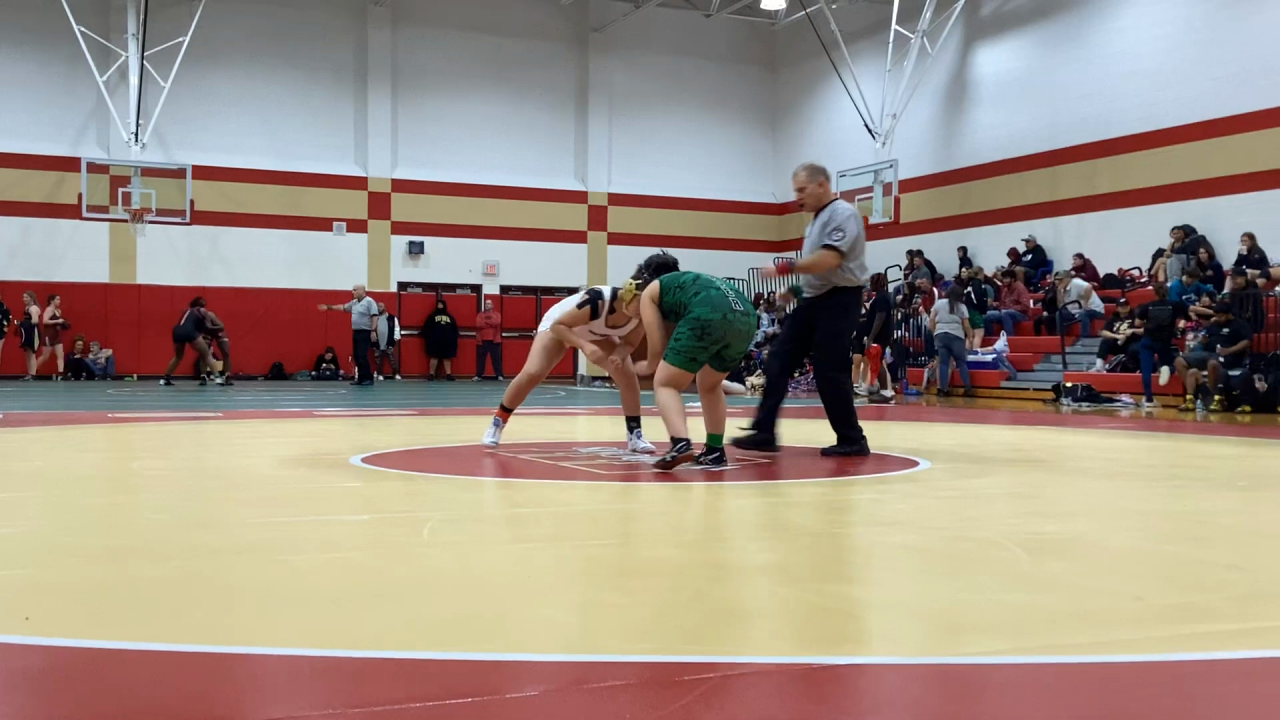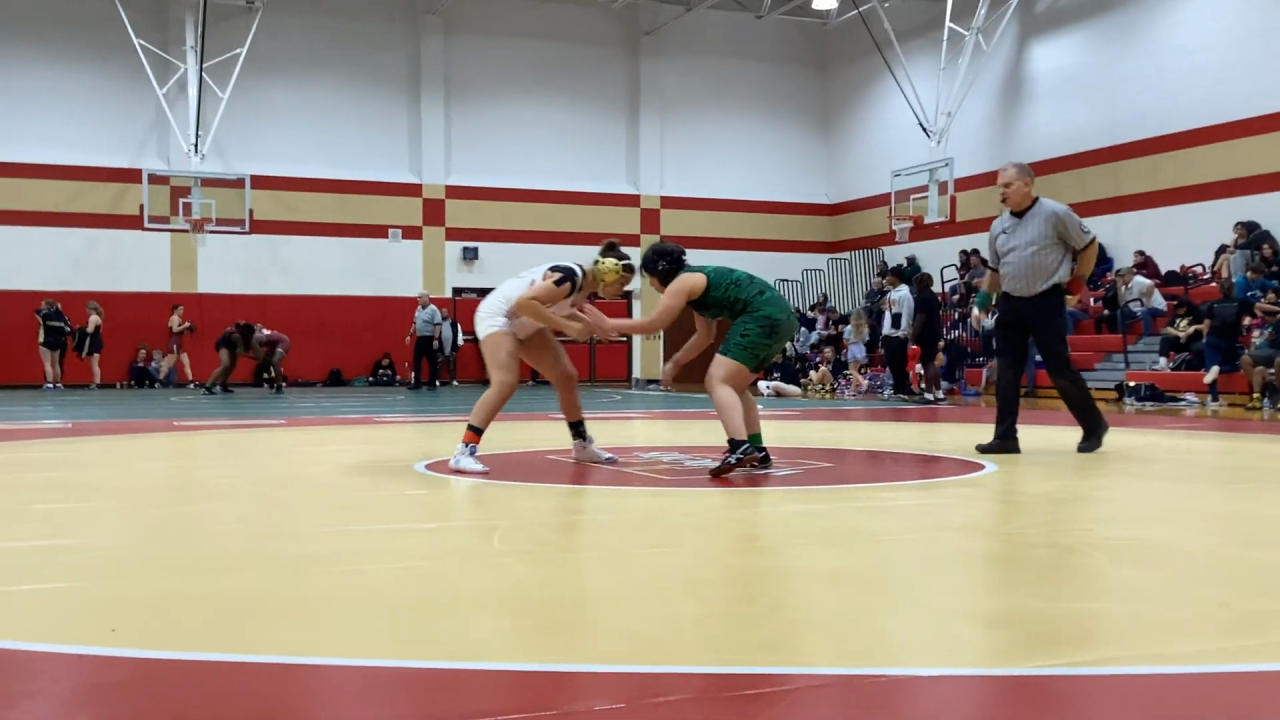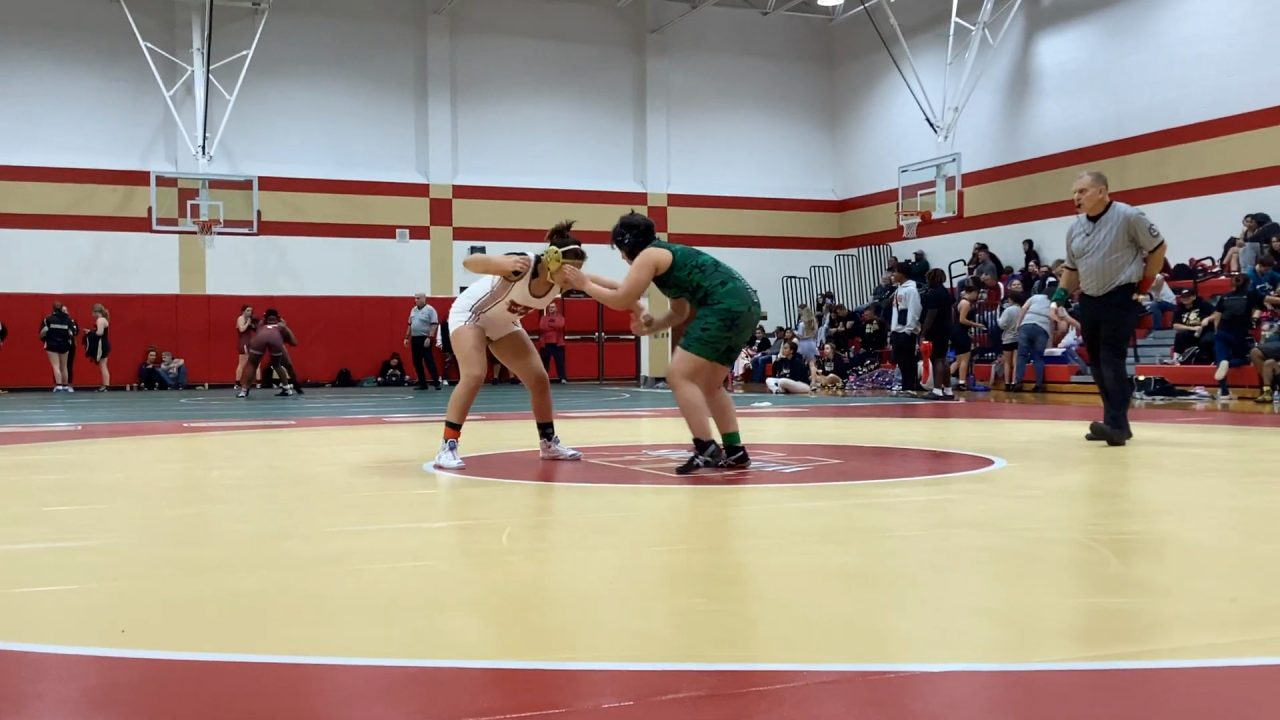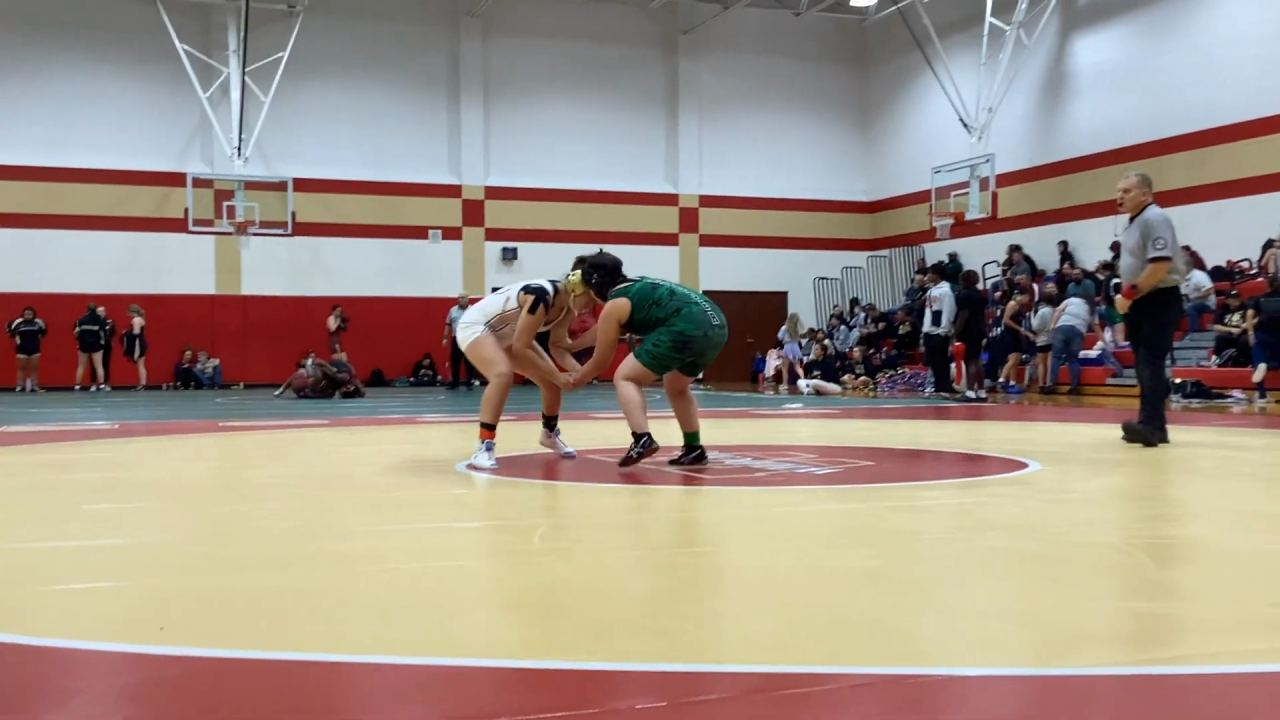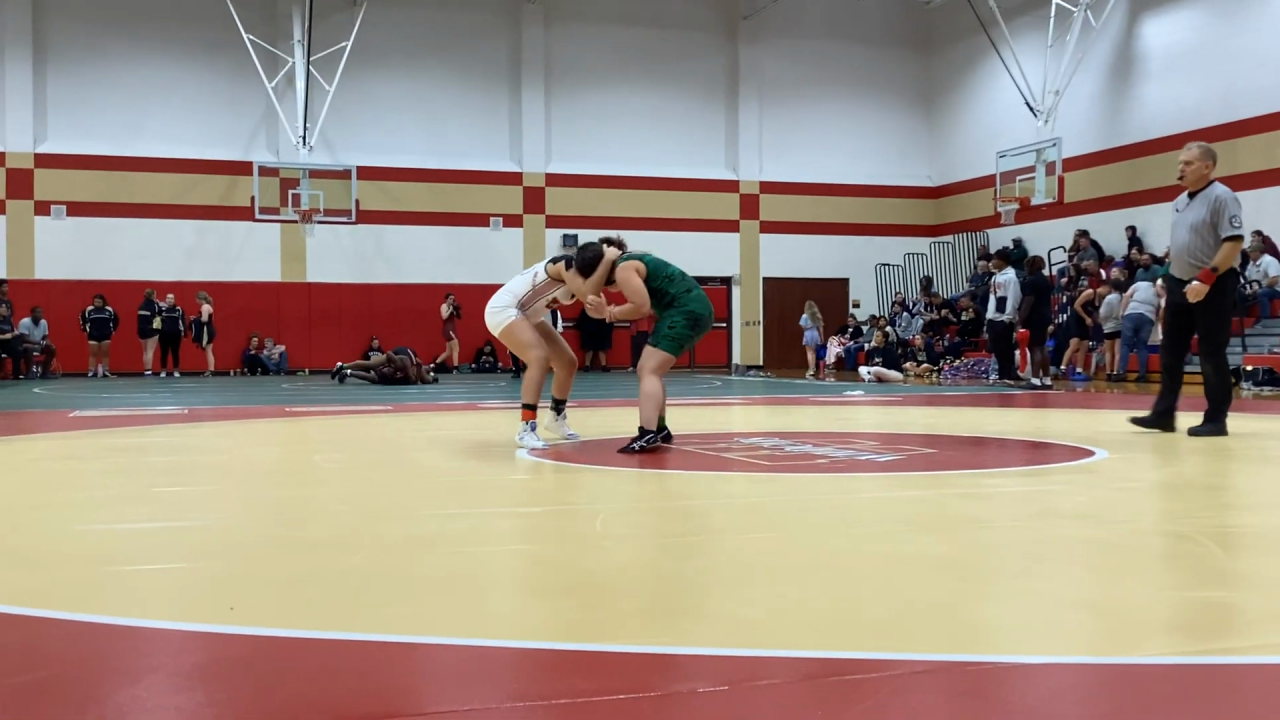
dt=1s
person 1, frame 1
left shoulder: (842, 213)
right shoulder: (817, 218)
left elbow: (828, 260)
left wrist: (783, 269)
right wrist: (796, 289)
left hip: (838, 302)
right hip: (812, 301)
left knee: (827, 373)
right knee: (778, 364)
left ankle: (852, 440)
right ankle: (764, 435)
person 1, frame 2
left shoulder: (1055, 213)
right shoulder: (998, 225)
left elbow: (1089, 246)
right elbow: (994, 270)
left wrist: (1077, 284)
right wrist: (983, 298)
left hip: (1046, 301)
right hip: (1010, 303)
left knee: (1058, 368)
right knee: (1007, 371)
left ankle: (1094, 425)
right ankle: (1005, 436)
person 1, frame 3
left shoulder: (1128, 216)
right shoulder: (1075, 228)
left elbow: (1158, 248)
right elbow: (1072, 269)
left wrist: (1144, 285)
right wrist: (1059, 296)
left hip: (1120, 299)
right hip: (1089, 301)
left knee: (1112, 360)
right knee: (1097, 365)
left ankle: (1115, 423)
right ankle: (1117, 421)
person 1, frame 4
left shoulder: (1154, 219)
right shoulder: (1131, 224)
left elbow: (1161, 264)
left wrist: (1128, 292)
right wrist: (1128, 296)
left hip: (1160, 301)
right hip: (1138, 303)
left knee: (1151, 363)
right knee: (1144, 366)
left ankle: (1149, 424)
right ankle: (1155, 426)
person 1, frame 5
left shoulder: (1222, 197)
right shoulder: (1181, 202)
left elbow: (1233, 243)
left wrist: (1206, 280)
right wrist: (1168, 282)
left hip: (1212, 287)
right hip: (1179, 284)
left knee: (1212, 355)
right knee: (1171, 352)
left ankle: (1216, 419)
right ankle: (1163, 413)
person 2, frame 1
left shoulder: (650, 291)
right shoulder: (686, 284)
left elbow: (657, 345)
left wrist: (649, 367)
left hip: (707, 317)
right hip: (744, 318)
left knee: (664, 384)
right knee: (709, 385)
left ankle: (681, 445)
right ankle: (715, 450)
person 2, frame 2
left shoulder: (683, 283)
right shoulder: (697, 281)
left elbow: (651, 325)
right elbow: (705, 335)
left wrist: (607, 324)
right wrist: (675, 363)
left hip: (764, 316)
right hip: (780, 317)
left knee: (718, 382)
right knee: (734, 385)
left ankle: (741, 448)
right ankle: (756, 452)
person 2, frame 3
left shoulder: (649, 256)
right shoulder: (667, 253)
left elbow: (622, 300)
right elbow: (681, 311)
left wrist: (587, 285)
right wrist: (652, 326)
left hip: (725, 307)
right hip: (745, 305)
left knee: (679, 376)
right knee: (709, 384)
left ankle: (706, 448)
right ankle: (735, 451)
person 2, frame 4
left shoulder: (613, 307)
right shoulder: (639, 283)
left elbow: (600, 362)
left wrist: (575, 378)
left hip: (686, 329)
right hip: (716, 326)
left knee: (624, 378)
right knee: (676, 387)
left ankle: (643, 439)
right ankle: (693, 449)
person 2, frame 5
left shoulder: (624, 268)
right shoulder: (631, 258)
left elbow: (642, 306)
left wrist: (608, 312)
left hip: (686, 311)
right hip: (695, 308)
left knee: (649, 371)
right knee: (649, 369)
left ankle: (647, 435)
right ankle: (659, 428)
person 3, frame 1
right shoulder: (597, 299)
left elbow: (629, 343)
right elbow: (559, 325)
left wrist: (618, 355)
right wrist: (585, 346)
left hip: (597, 335)
right hip: (559, 324)
left knee: (628, 375)
right knee: (532, 373)
left ankle: (634, 435)
right ankle: (498, 423)
person 3, frame 2
left shoulder: (587, 285)
right shoulder: (570, 278)
right elbow: (524, 302)
left wrist: (589, 324)
right wrist: (564, 324)
left hip: (527, 323)
right hip: (498, 315)
left knee: (566, 376)
right knee: (505, 383)
left ankle: (582, 445)
right ankle: (464, 452)
person 3, frame 3
left shoulder: (565, 276)
right shoulder: (524, 265)
right elbow: (470, 262)
right wrist: (504, 263)
left hip: (502, 324)
right hip: (468, 314)
left knee: (539, 379)
right knee: (474, 376)
left ankle: (549, 443)
right ankle: (447, 447)
person 3, frame 4
left shoulder: (568, 306)
right shoulder: (540, 296)
left elbow: (558, 347)
right elbow: (521, 348)
left wrist: (578, 371)
right wrist: (556, 376)
left hip: (506, 335)
right hip: (475, 327)
left knee: (553, 380)
right knee: (503, 374)
left ankle: (550, 434)
right ankle: (483, 449)
person 3, frame 5
left shoulder: (580, 277)
right shoulder: (568, 264)
right elbow: (588, 293)
right wrist: (608, 259)
left hip: (526, 315)
right hip: (503, 309)
left knee: (568, 362)
right knee: (540, 358)
left ankle: (557, 419)
right ankle: (527, 429)
